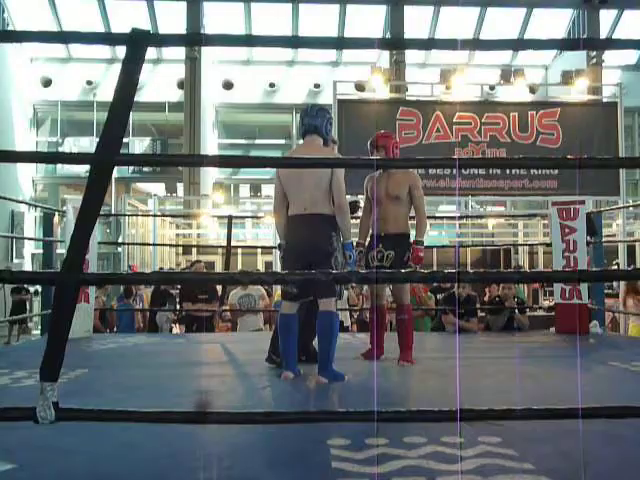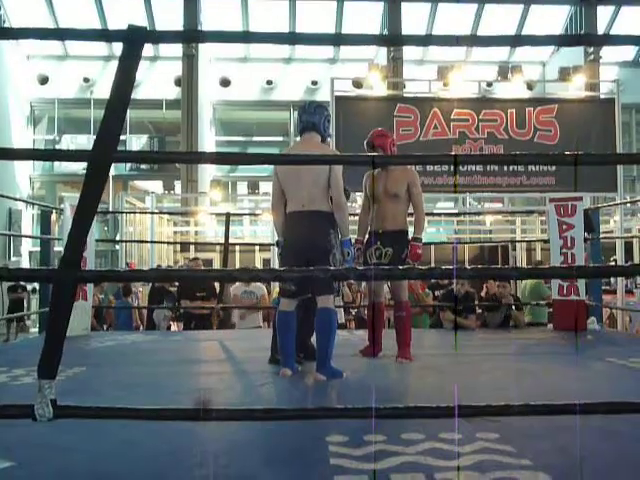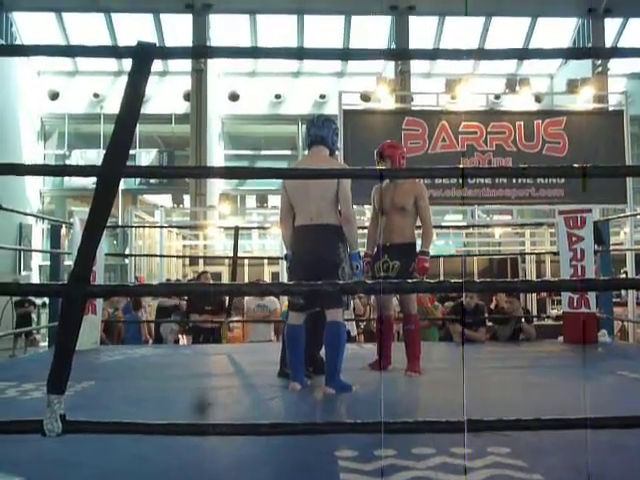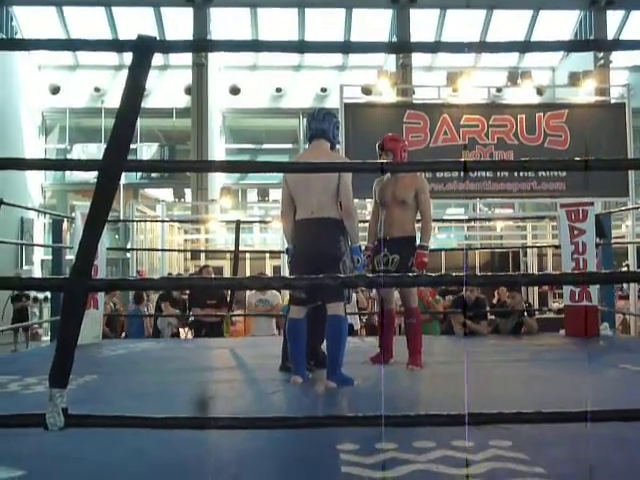
dt=0.4s
person 1, frame 1
right shoulder: (331, 157)
left elbow: (278, 209)
right elbow: (340, 205)
left wrist: (284, 241)
right wrist: (347, 240)
left hip: (294, 232)
right hip: (323, 230)
left knee: (289, 300)
right knee: (327, 300)
left ankle: (288, 366)
right ankle: (325, 369)
person 1, frame 2
right shoulder: (329, 155)
left elbow: (276, 206)
right elbow: (339, 202)
left wrist: (282, 238)
right wrist: (346, 238)
left hip: (292, 229)
right hip: (321, 227)
left knee: (288, 299)
right knee: (325, 298)
left ankle: (287, 363)
right ankle: (324, 366)
person 1, frame 3
right shoulder: (338, 168)
left elbow: (284, 220)
right elbow: (347, 215)
left wrist: (290, 252)
right wrist: (355, 251)
left hip: (301, 243)
right hip: (329, 240)
left knee: (296, 312)
right knee: (335, 311)
left ankle: (296, 377)
right ankle: (332, 380)
person 1, frame 4
right shoulder: (338, 161)
left elbow: (286, 214)
right elbow: (348, 209)
left wrist: (291, 246)
right wrist: (355, 245)
left hip: (302, 236)
right hip: (330, 234)
left knee: (298, 306)
right knee: (335, 305)
left ankle: (297, 370)
right ankle: (334, 374)
person 2, frame 1
left shoulder: (410, 177)
right shoulder: (370, 180)
left elbow: (421, 214)
left wrist: (418, 244)
right wrist: (360, 244)
left hip: (399, 240)
right hip: (376, 240)
left knee: (401, 296)
right knee: (376, 295)
left ankle: (406, 351)
right ankle: (376, 347)
person 2, frame 2
left shoulder: (408, 174)
right shoulder: (369, 178)
left elbow: (419, 211)
left wrist: (417, 241)
right wrist: (359, 241)
left hip: (398, 237)
right hip: (374, 238)
left knee: (399, 292)
right knee: (374, 292)
left ankle: (404, 348)
right ankle: (374, 343)
person 2, frame 3
left shoulder: (416, 187)
right shoulder: (377, 190)
left elbow: (427, 224)
left wrist: (424, 255)
right wrist: (368, 254)
left hip: (405, 250)
right hip: (382, 250)
left knee: (408, 305)
right knee: (383, 306)
left ankle: (413, 361)
right ankle: (383, 357)
person 2, frame 4
left shoulder: (417, 181)
right shoulder: (379, 184)
left elbow: (426, 218)
left wrist: (423, 249)
right wrist: (369, 248)
left hip: (405, 244)
right hip: (382, 245)
left knee: (409, 299)
right knee: (384, 300)
left ankle: (415, 355)
right ankle: (385, 351)
